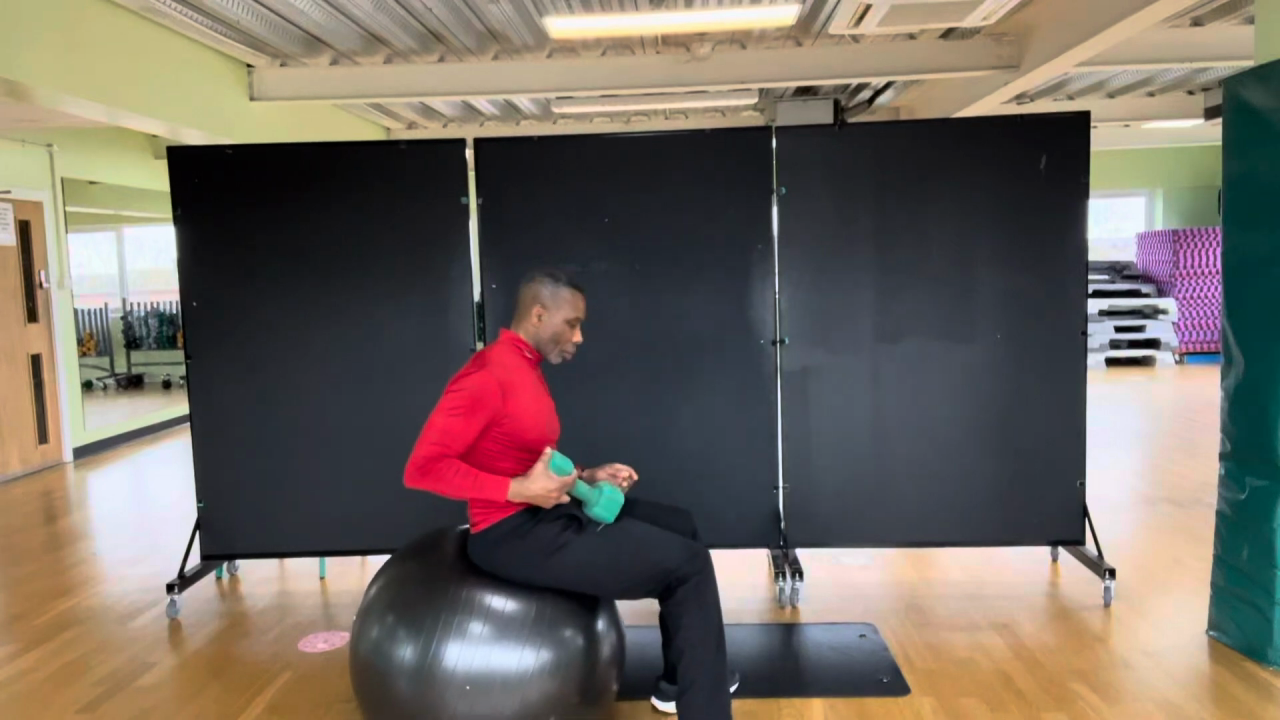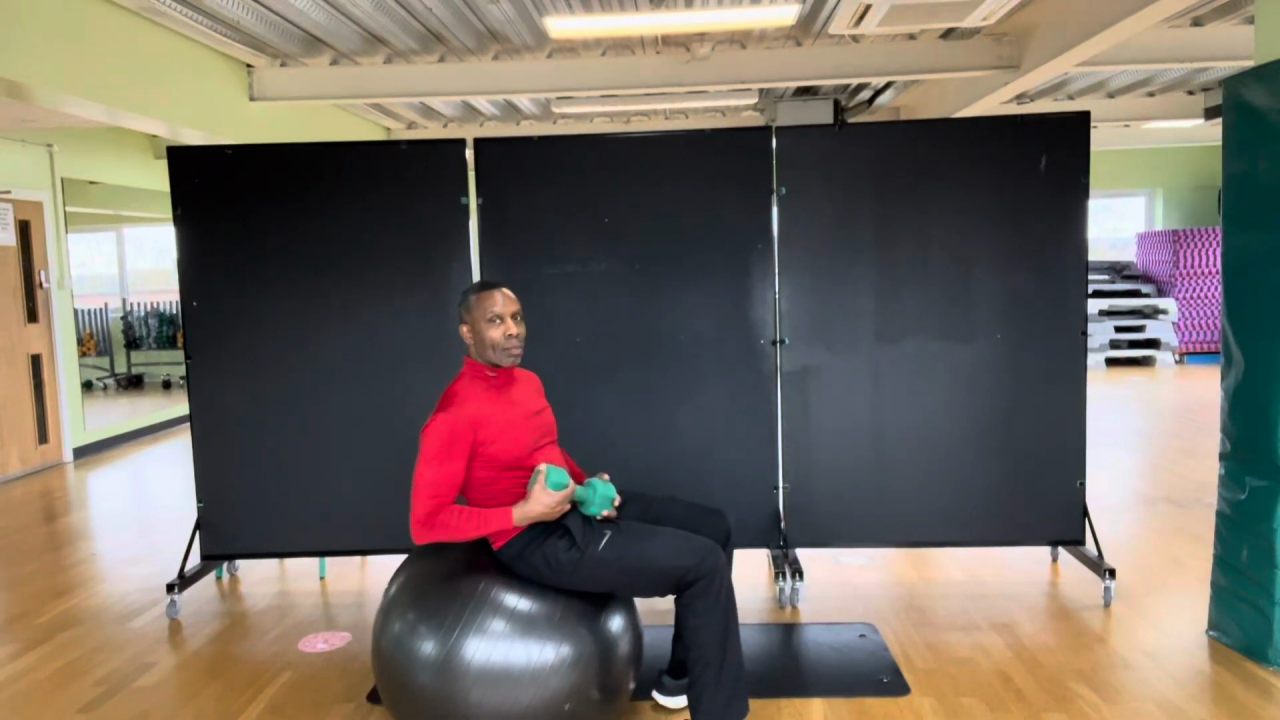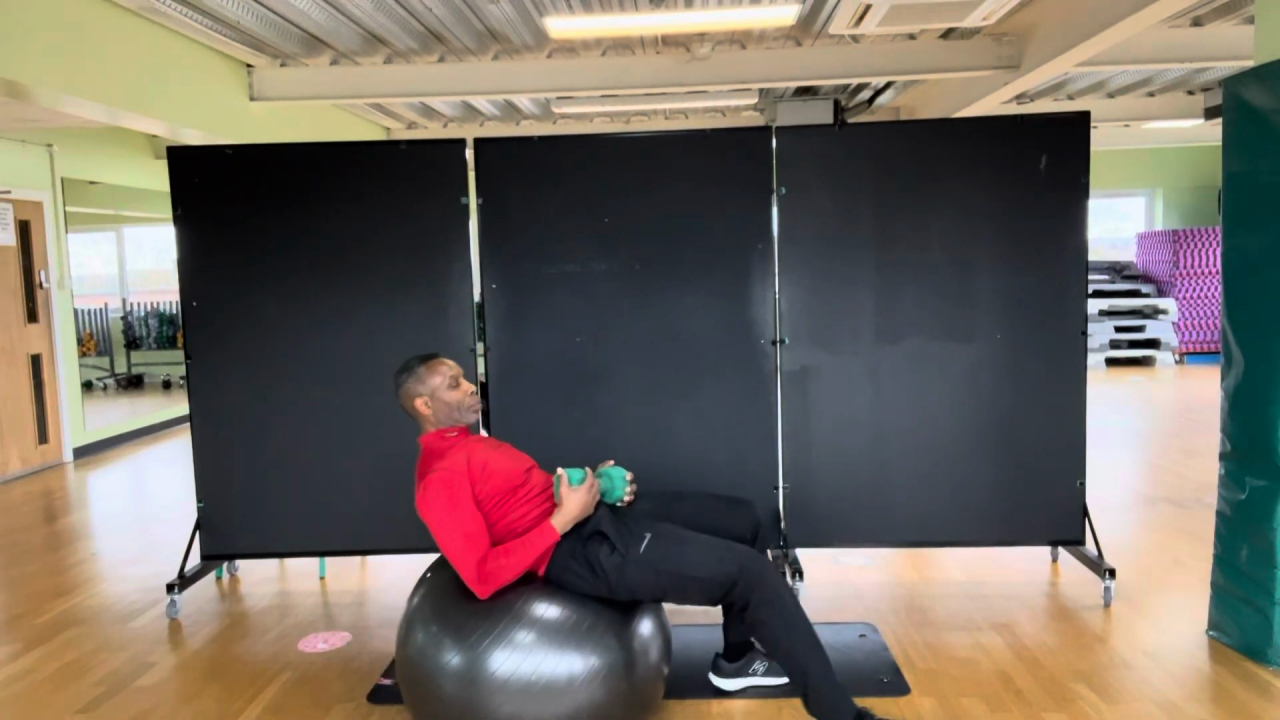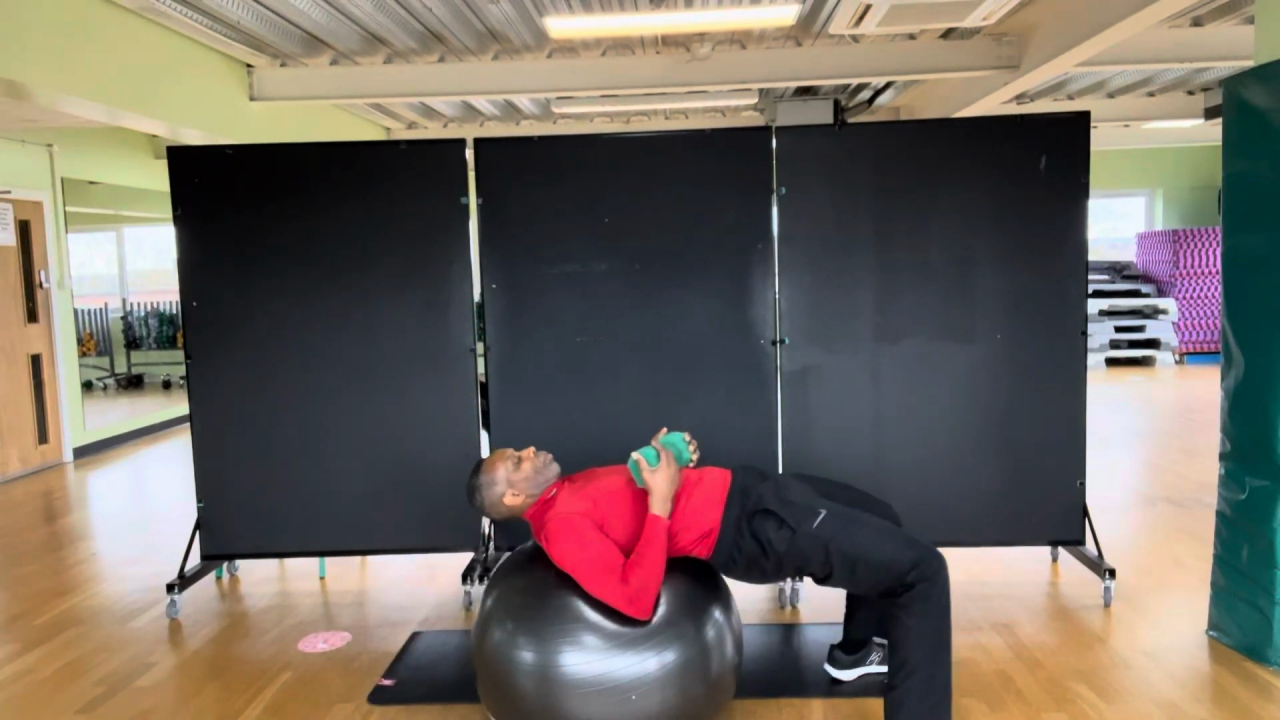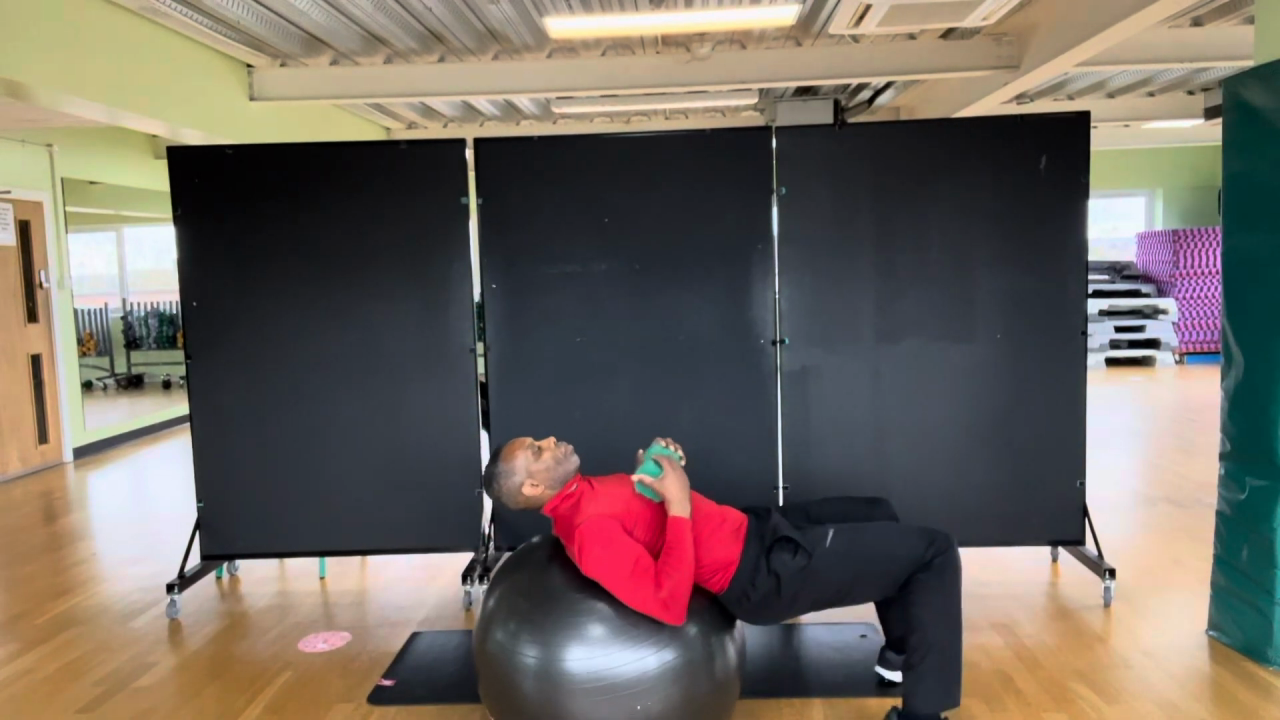
dt=1s
person 1, frame 1
left shoulder: (525, 369)
right shoulder: (488, 376)
right elbow: (422, 467)
left wrist: (586, 477)
right wrist: (519, 490)
left hip: (545, 514)
right hip: (514, 536)
left knee: (678, 525)
right knee: (689, 564)
left ankle: (680, 680)
person 1, frame 2
left shoulder: (527, 382)
right shoulder: (455, 415)
right elbow: (426, 522)
left wrist: (588, 486)
right wrist: (525, 512)
left hip: (579, 510)
right hip: (539, 540)
left knee: (713, 527)
right knee: (703, 564)
left ankle: (681, 674)
person 1, frame 3
left shoulder: (471, 447)
right shoulder: (440, 480)
right elbow: (483, 577)
left wrist: (594, 485)
right wrist: (566, 516)
left hip: (598, 520)
right hip: (586, 553)
left knee: (740, 516)
right knee: (748, 572)
left ankle: (736, 659)
person 1, frame 4
left shoulder: (563, 492)
right shoulder: (561, 526)
right elbow: (637, 599)
left wrist: (665, 462)
right wrist: (660, 499)
right hip: (754, 527)
left knee: (882, 525)
right knee: (921, 568)
left ankle: (855, 649)
person 1, frame 5
left shoulder: (577, 494)
right shoulder: (590, 529)
right elbow: (670, 604)
left wrist: (658, 472)
right wrist: (678, 503)
left hip: (755, 530)
right hip: (766, 571)
left knee: (877, 515)
right knee: (934, 551)
left ankle: (902, 650)
